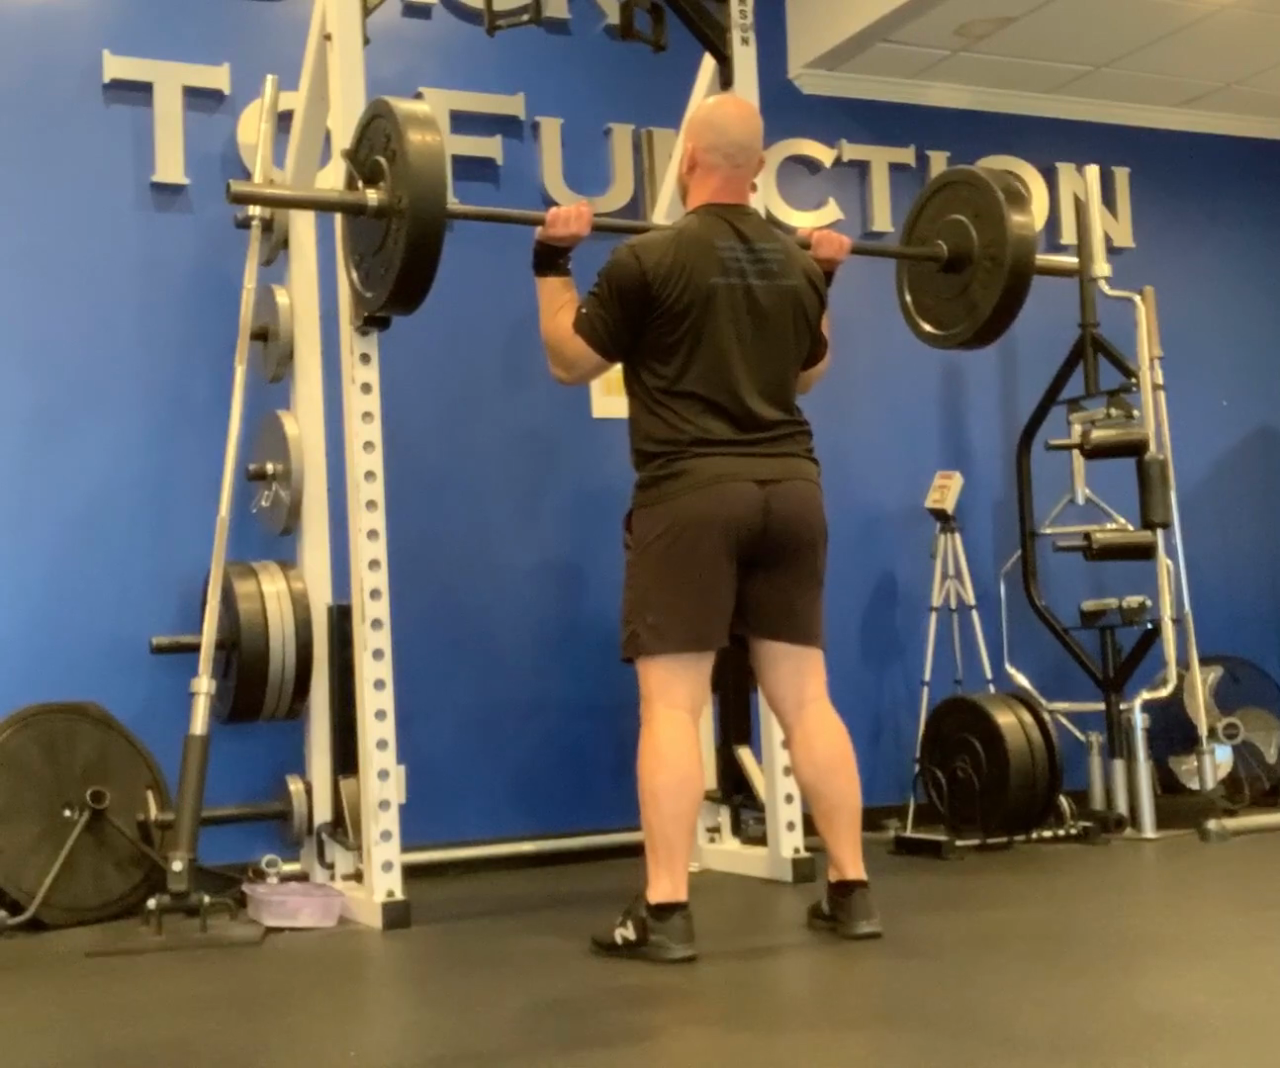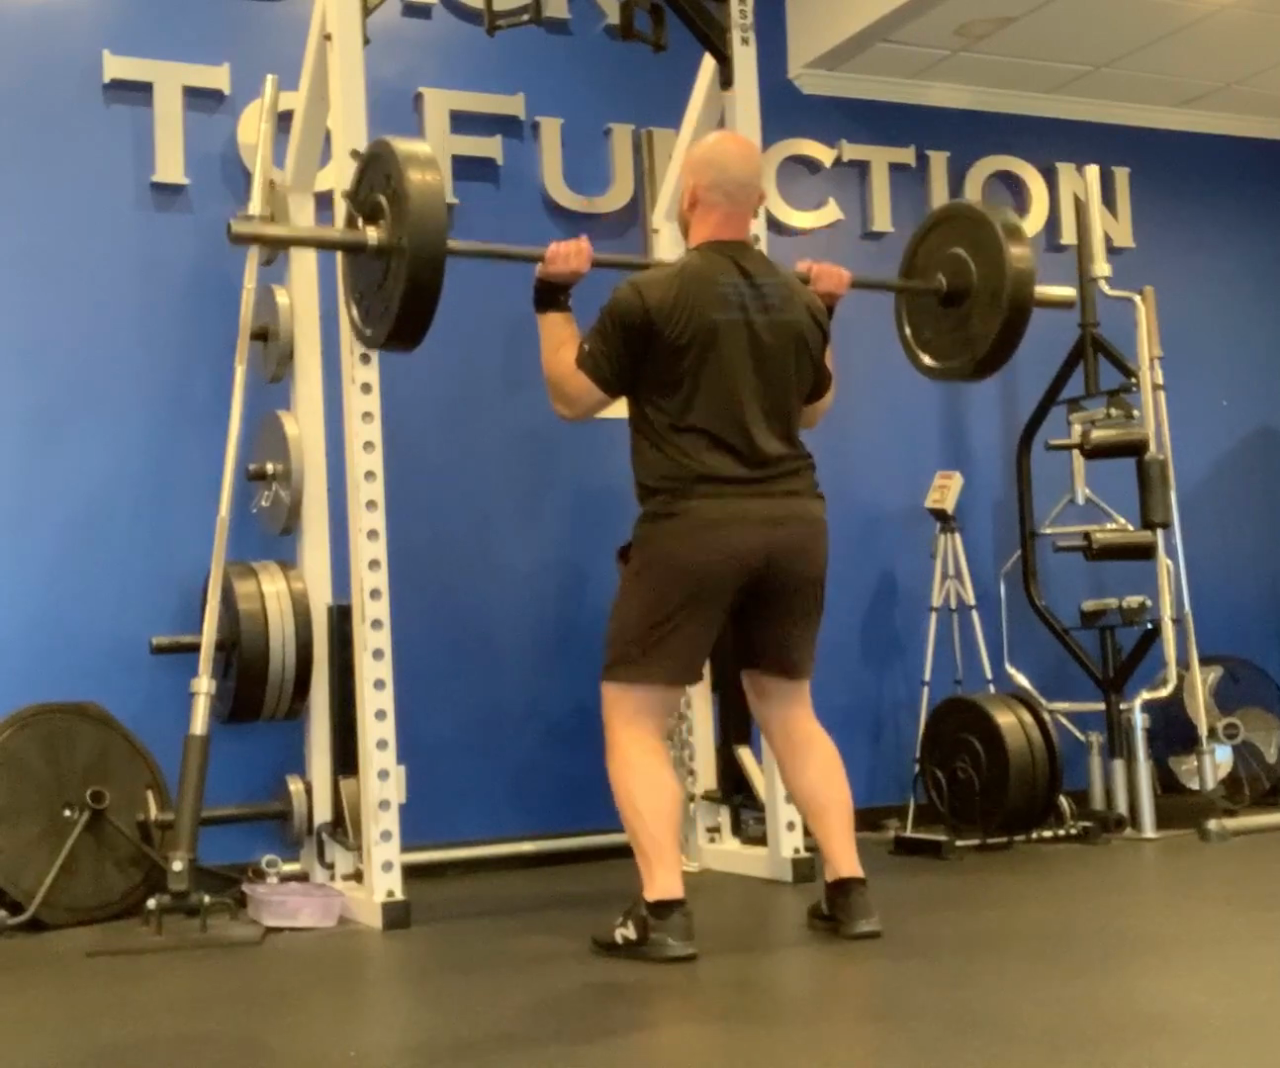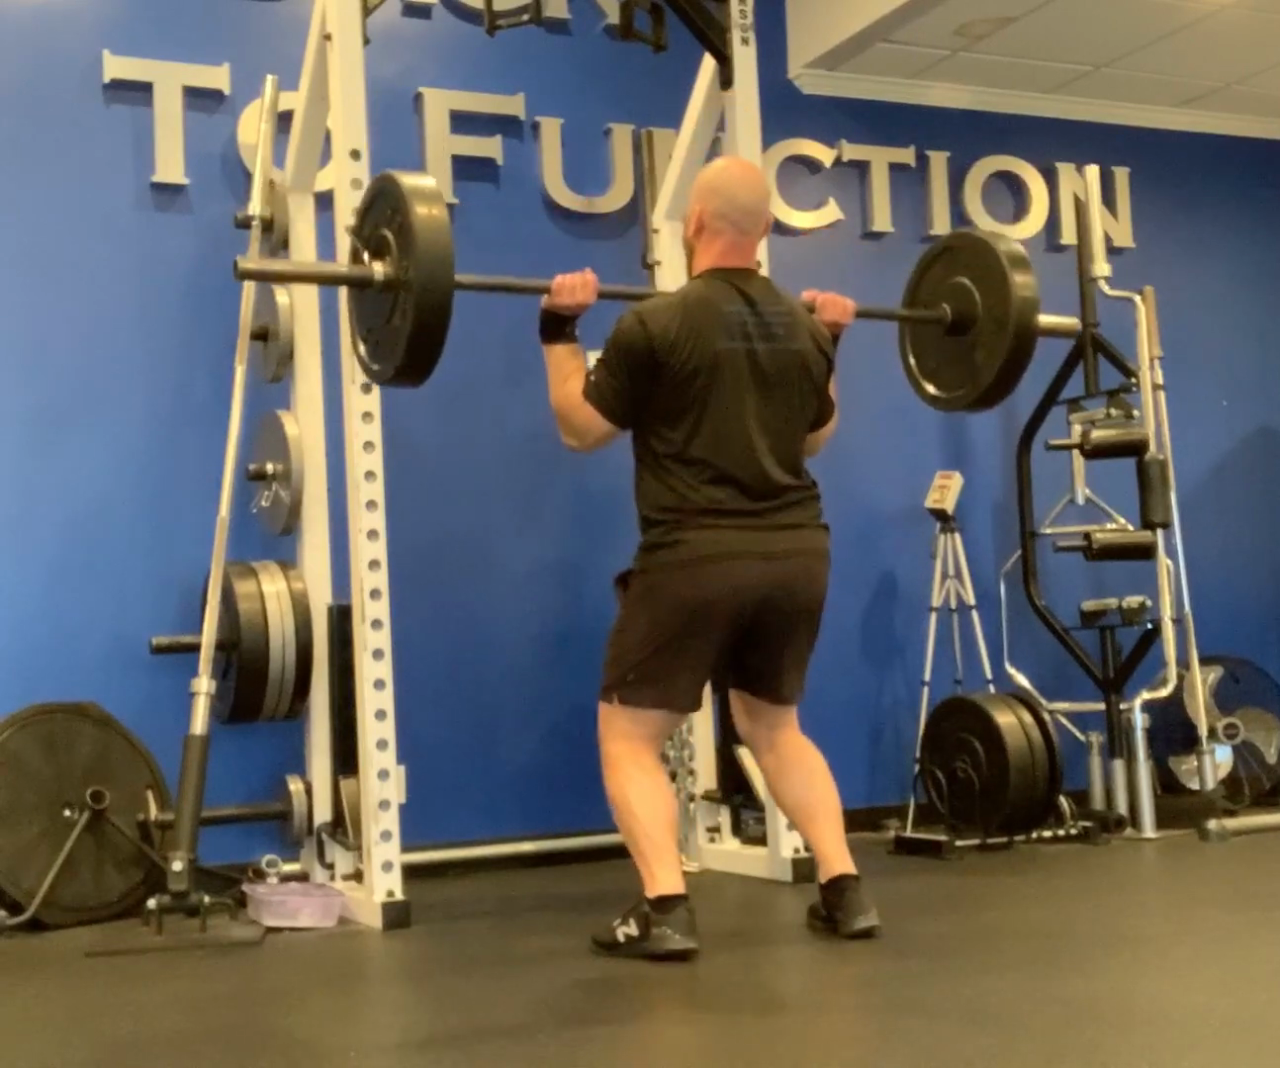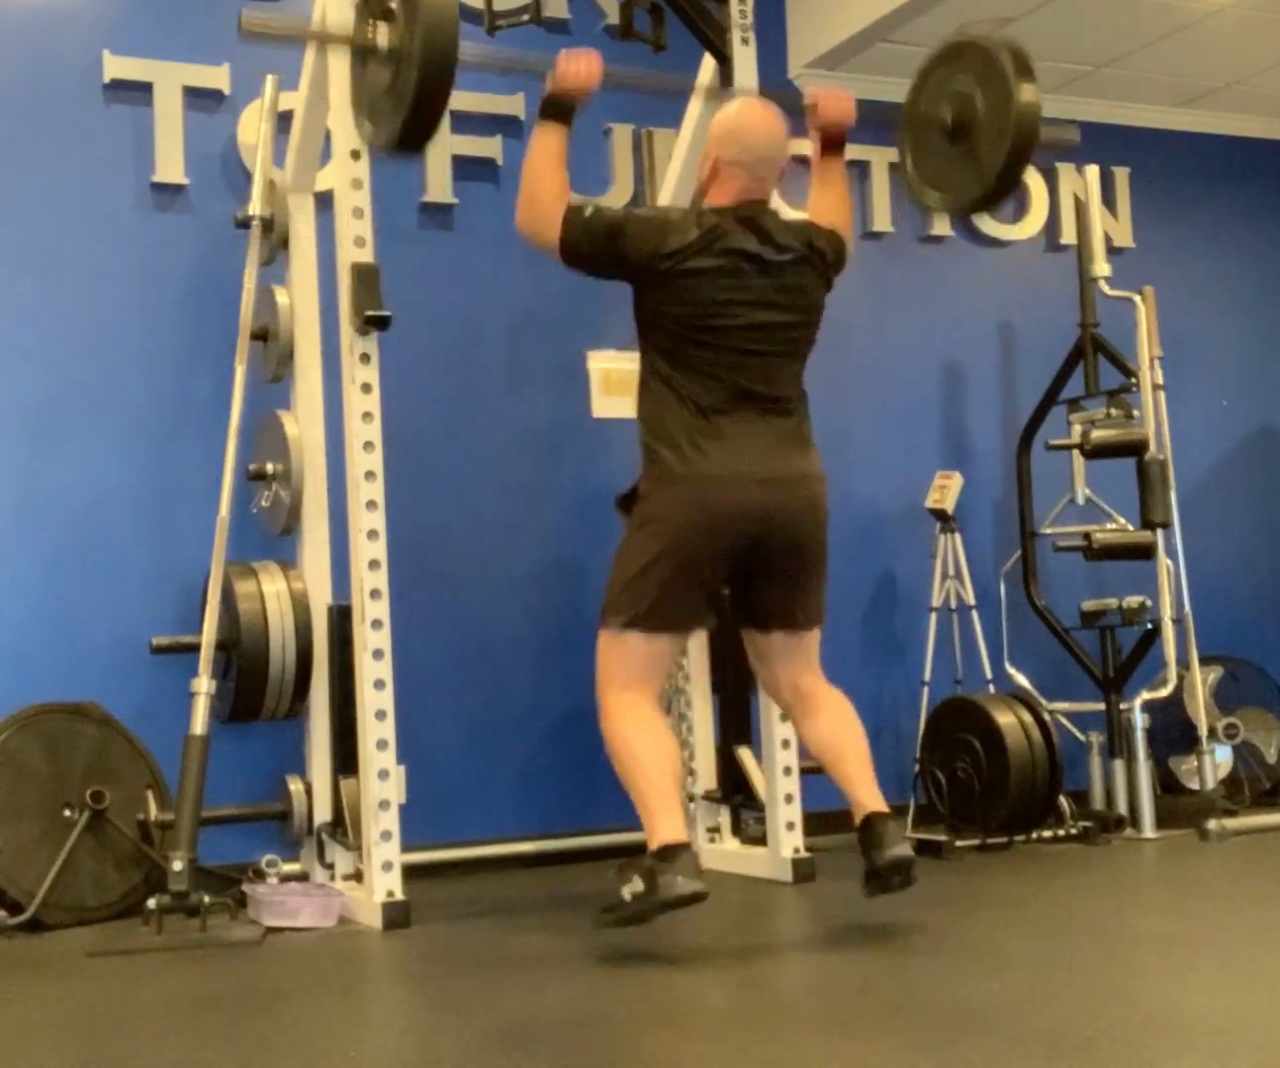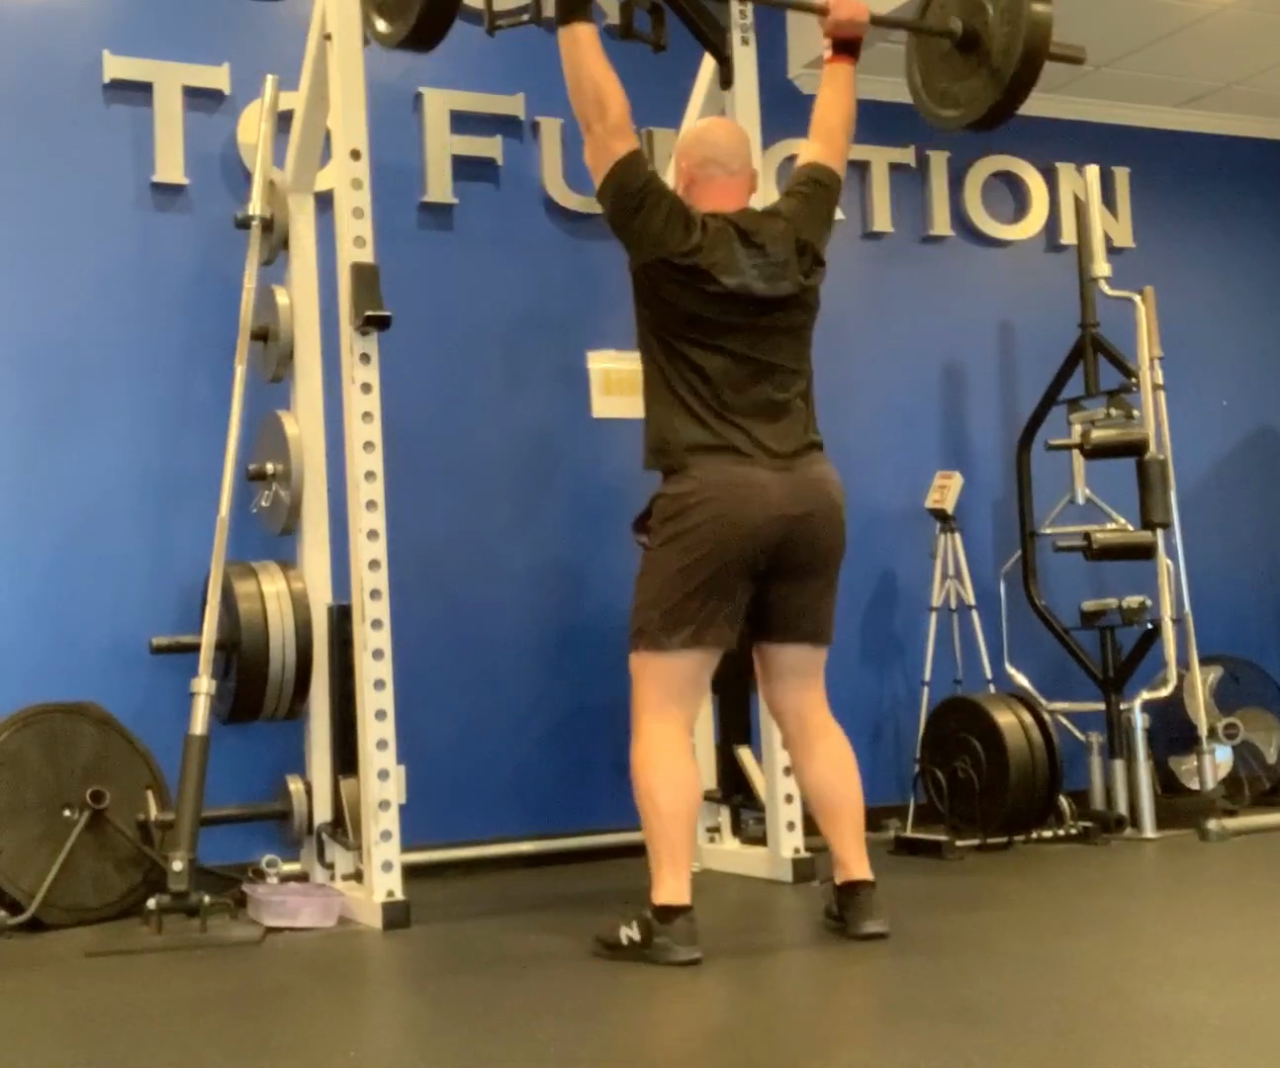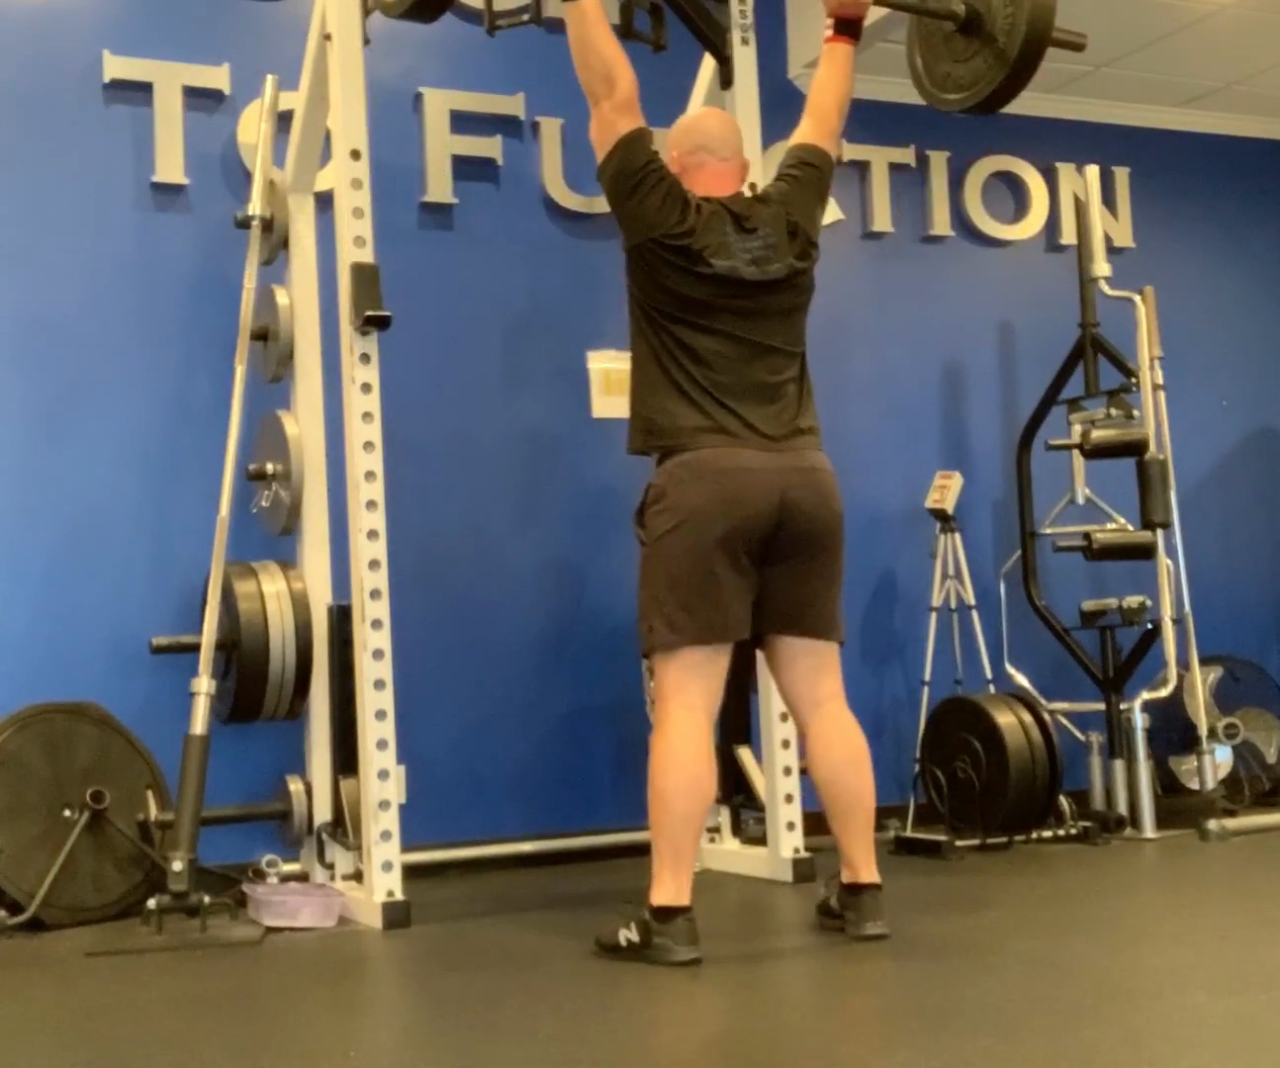
dt=0.3s
person 1, frame 1
left shoulder: (649, 257)
right shoulder: (797, 262)
left elbow: (570, 359)
left wrist: (552, 258)
left hip: (692, 495)
right hip: (792, 489)
left knee: (671, 706)
right knee: (805, 699)
left ankle: (665, 913)
right ankle: (851, 890)
person 1, frame 2
left shoulder: (653, 295)
right shoulder: (797, 299)
left elbow: (572, 397)
left wrist: (553, 298)
left hip: (695, 529)
right hip: (795, 525)
left knee: (633, 722)
right knee: (790, 716)
left ankle: (663, 910)
right ankle: (849, 888)
person 1, frame 3
left shoulder: (657, 325)
right shoulder: (800, 327)
left elbow: (581, 429)
left wrist: (559, 330)
left hip: (694, 561)
right hip: (797, 556)
left knee: (629, 739)
right knee: (774, 730)
left ankle: (666, 908)
right ankle: (845, 888)
person 1, frame 4
left shoulder: (665, 242)
right shoulder: (805, 249)
left elbow: (540, 220)
left wrist: (559, 108)
right wrist: (832, 142)
left hip: (696, 493)
right hip: (793, 491)
left knee: (625, 684)
right knee: (799, 681)
left ankle: (669, 856)
right ankle: (879, 826)
person 1, frame 5
left shoulder: (666, 237)
right shoulder: (798, 236)
left elbow: (604, 124)
right elbow: (829, 139)
left hip: (713, 498)
right hip: (810, 496)
left knee: (662, 710)
right knee: (804, 709)
left ankle: (670, 915)
right ankle: (857, 890)
person 1, frame 6
left shoulder: (659, 219)
right shoulder: (790, 220)
left elbow: (611, 97)
right elbow: (823, 122)
left hip: (705, 483)
right hip: (804, 480)
left knee: (685, 705)
right knee: (820, 700)
left ankle: (669, 916)
right ankle: (862, 890)
